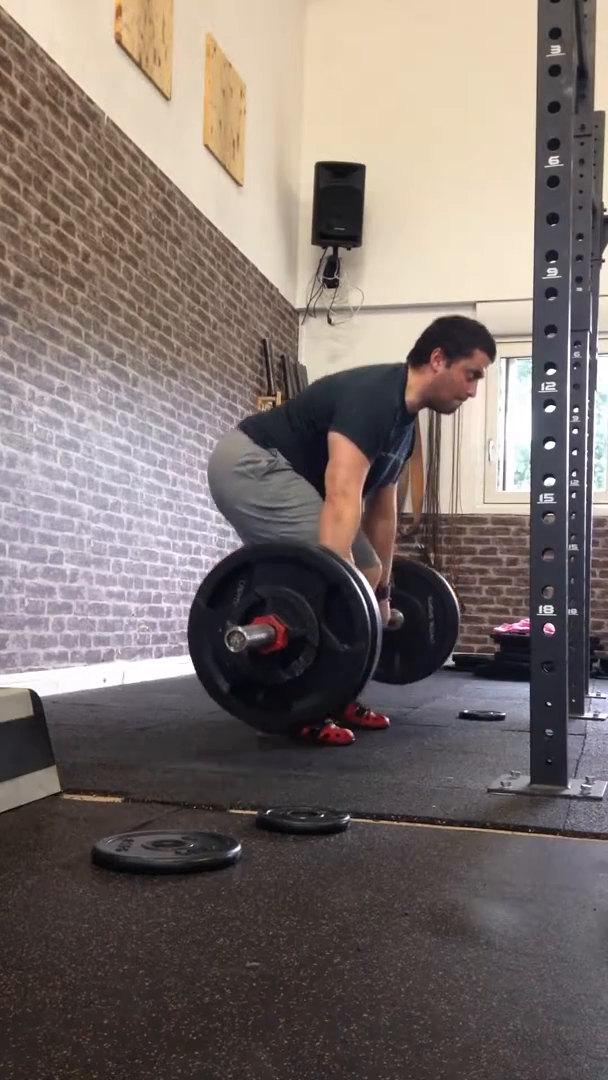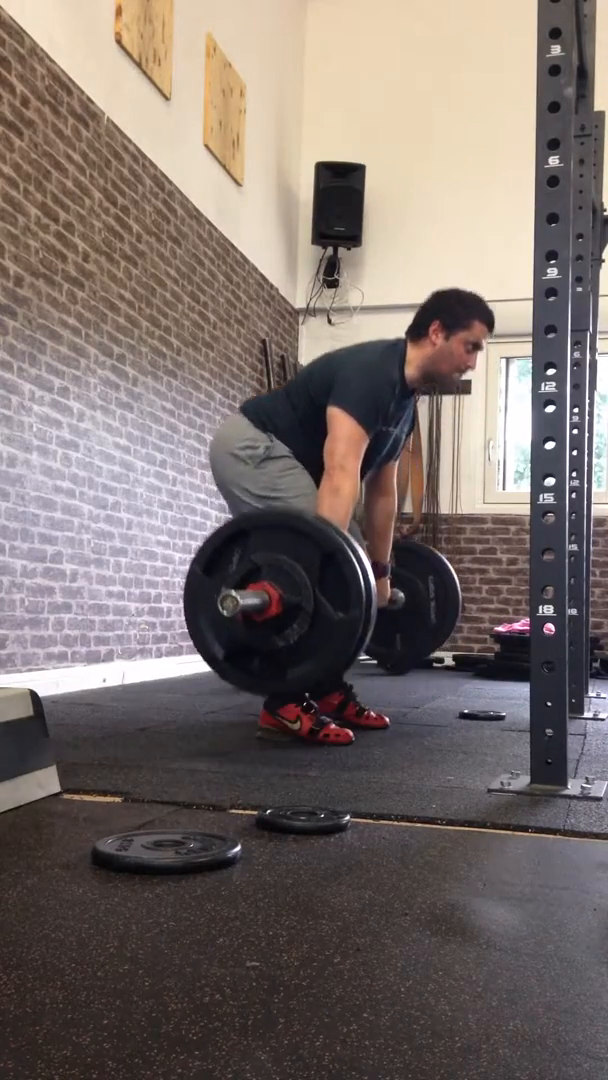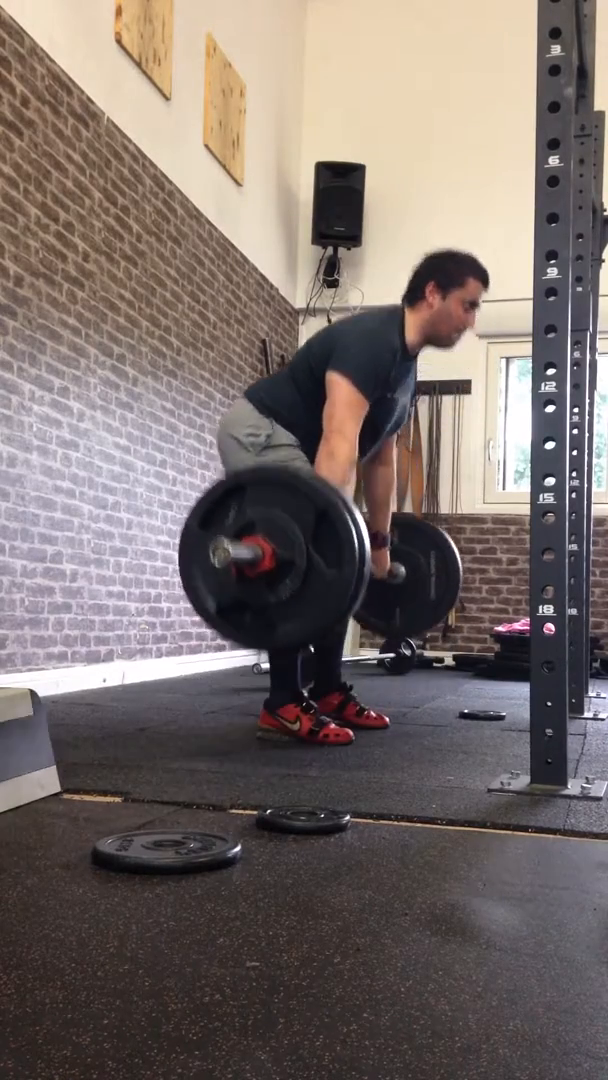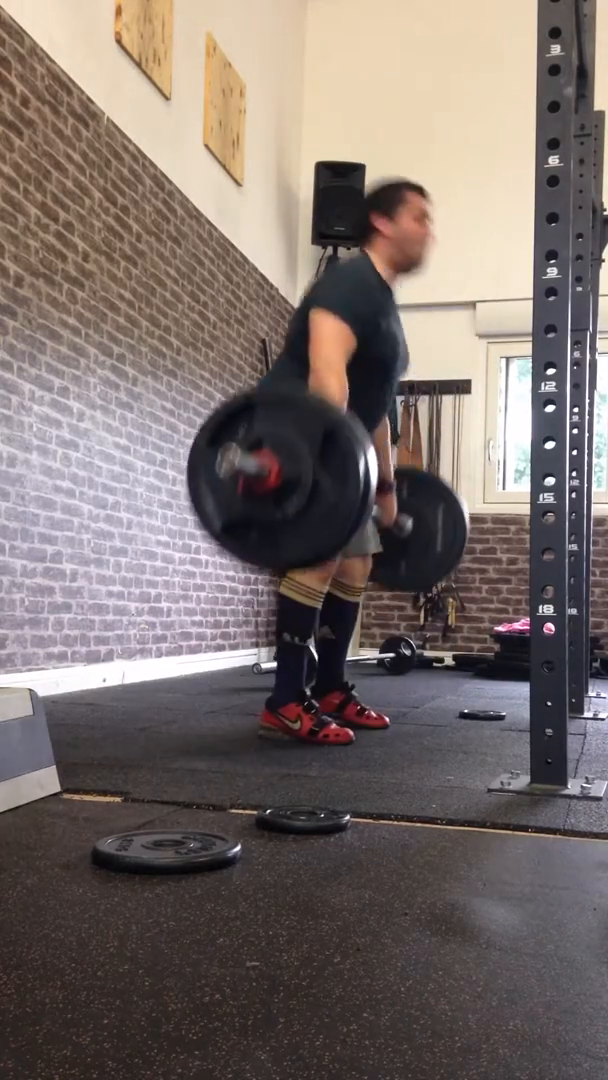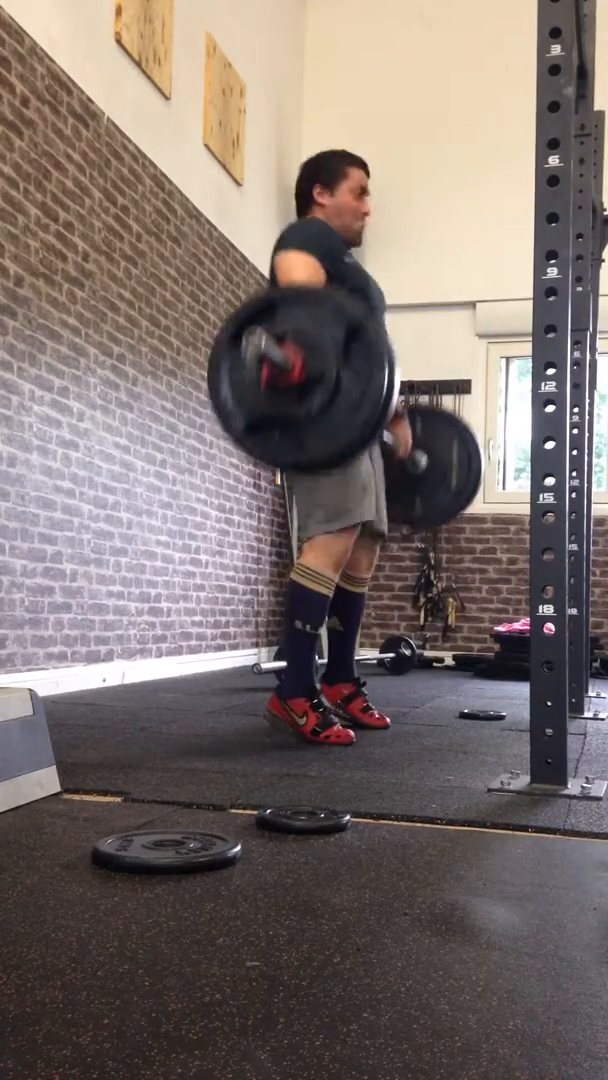
dt=0.2s
person 1, frame 1
left shoulder: (403, 418)
right shoulder: (373, 399)
left elbow: (382, 511)
right elbow: (342, 501)
left wrist: (381, 593)
left hip: (275, 473)
right hip: (249, 464)
left knee: (364, 570)
person 1, frame 2
left shoulder: (403, 396)
right shoulder: (371, 373)
left elbow: (382, 490)
right elbow: (341, 474)
left wrist: (381, 570)
left hip: (282, 457)
right hip: (251, 447)
left ankle: (329, 692)
right ankle: (284, 705)
person 1, frame 3
left shoulder: (405, 363)
right shoulder: (371, 340)
left elbow: (381, 459)
right elbow: (339, 438)
left wrist: (379, 541)
left hip: (291, 444)
right hip: (260, 434)
left ankle: (328, 692)
right ankle: (284, 705)
person 1, frame 4
left shoulder: (382, 301)
right shoulder: (351, 283)
left elbow: (375, 410)
right elbow: (327, 371)
left wrist: (386, 488)
left knee: (355, 560)
left ankle: (330, 691)
right ankle: (286, 703)
person 1, frame 5
left shoulder: (339, 258)
right shoulder: (310, 237)
right elbow: (299, 286)
left wrist: (393, 414)
left knee: (361, 549)
right knee: (334, 538)
left ankle: (340, 683)
right ankle: (295, 694)
